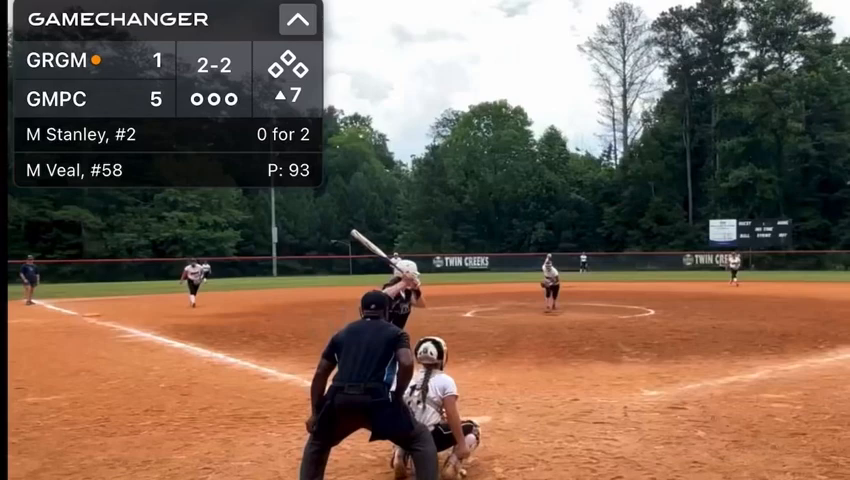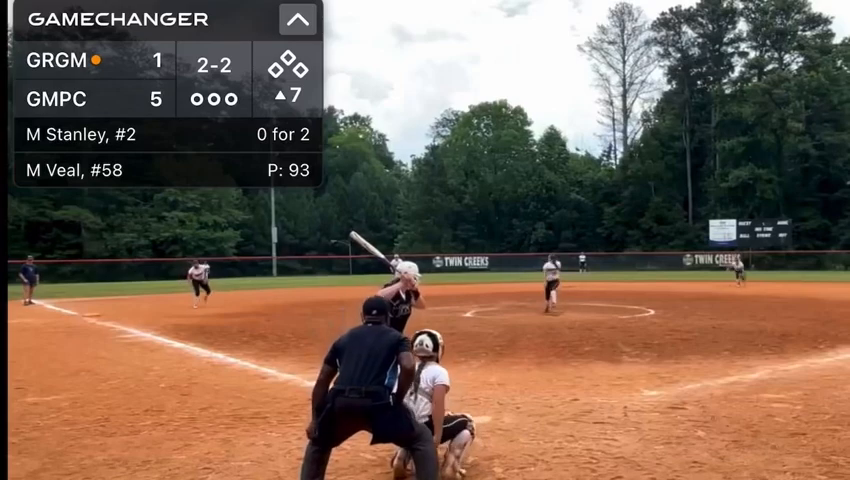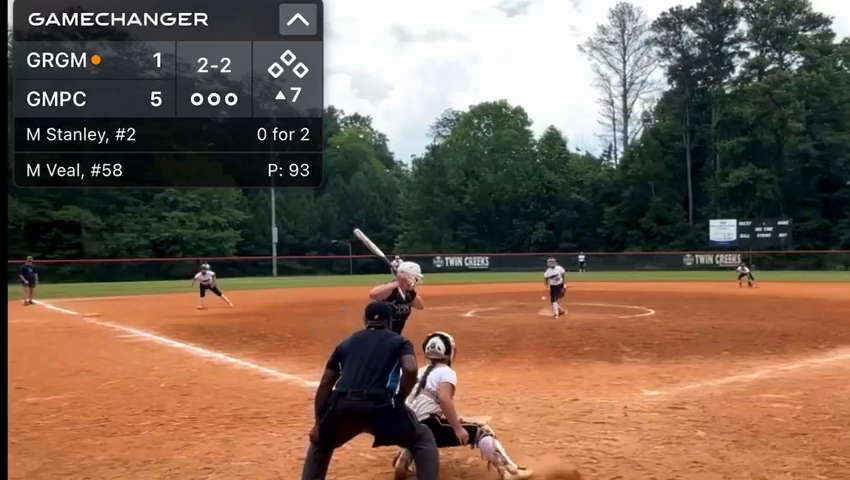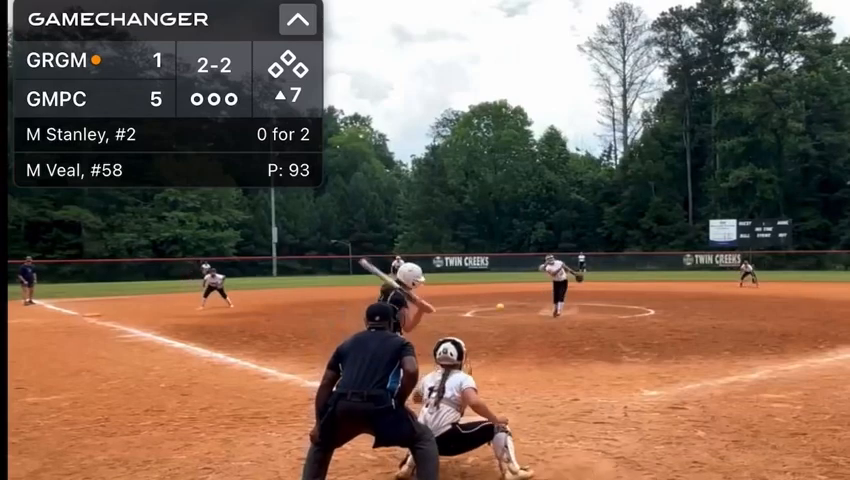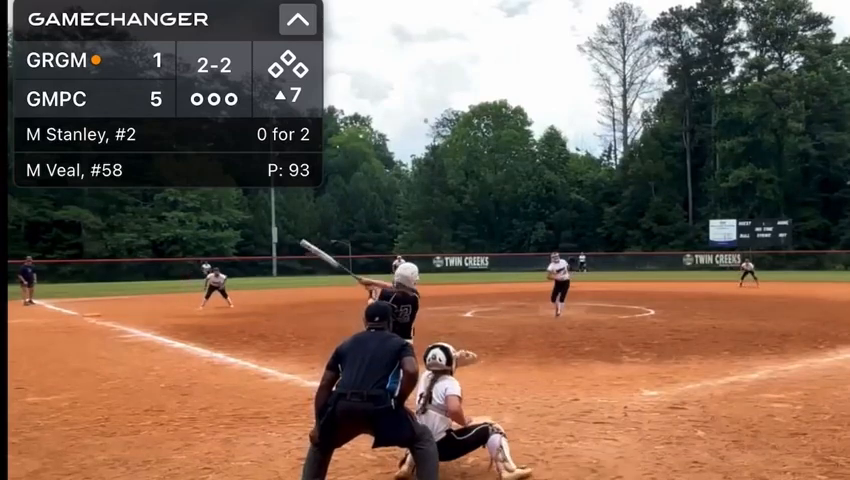
dt=0.3s
person 1, frame 1
left shoulder: (342, 333)
right shoulder: (395, 333)
left elbow: (320, 374)
right elbow: (406, 363)
left wrist: (315, 412)
right wrist: (397, 396)
left hip: (340, 399)
right hip: (376, 399)
left knee: (318, 440)
right knee: (420, 439)
person 1, frame 2
left shoulder: (344, 339)
right shoulder: (397, 338)
left elbow: (322, 380)
right elbow: (408, 368)
left wrist: (315, 419)
right wrist: (397, 399)
left hip: (341, 403)
right hip: (377, 403)
left knee: (318, 442)
right knee: (421, 440)
person 1, frame 3
left shoulder: (347, 343)
right shoulder: (399, 341)
left elbow: (325, 383)
right elbow: (410, 370)
left wrist: (318, 423)
right wrist: (398, 402)
left hip: (342, 405)
right hip: (379, 405)
left knee: (321, 443)
right knee: (423, 440)
person 1, frame 4
left shoulder: (347, 344)
right shoulder: (400, 343)
left elbow: (326, 384)
right elbow: (411, 371)
left wrist: (318, 423)
right wrist: (398, 402)
left hip: (342, 407)
right hip: (379, 406)
left knee: (321, 442)
right knee: (423, 440)
person 1, frame 5
left shoulder: (347, 344)
right shoulder: (399, 343)
left elbow: (324, 386)
right elbow: (411, 372)
left wrist: (319, 424)
right wrist: (398, 403)
left hip: (342, 407)
right hip: (378, 406)
left knee: (321, 442)
right knee: (423, 440)
person 2, frame 1
right shoulder: (445, 380)
right elbow: (452, 414)
right wrist: (461, 444)
right hip: (430, 438)
right knee: (472, 428)
left ankle: (400, 460)
right ankle: (452, 467)
person 2, frame 2
right shoulder: (438, 372)
right elbow: (438, 404)
right wrist: (437, 435)
right knee: (466, 423)
left ankle: (400, 461)
right ankle: (451, 467)
person 2, frame 3
left shoulder: (421, 373)
right shoulder: (446, 372)
right elbow: (443, 399)
right wrist: (457, 429)
right hip: (427, 426)
right knee: (480, 431)
left ankle: (402, 464)
person 2, frame 4
left shoulder: (428, 378)
right shoulder: (463, 378)
left elbow: (416, 397)
right elbow: (474, 402)
right wrist: (495, 418)
right hip: (447, 438)
right knee: (498, 427)
left ankle: (408, 467)
person 2, frame 5
left shoulder: (424, 378)
right shoulder: (450, 383)
right elbow: (454, 409)
right wrist: (464, 422)
right hip: (444, 445)
right knee: (492, 429)
left ankle: (408, 466)
